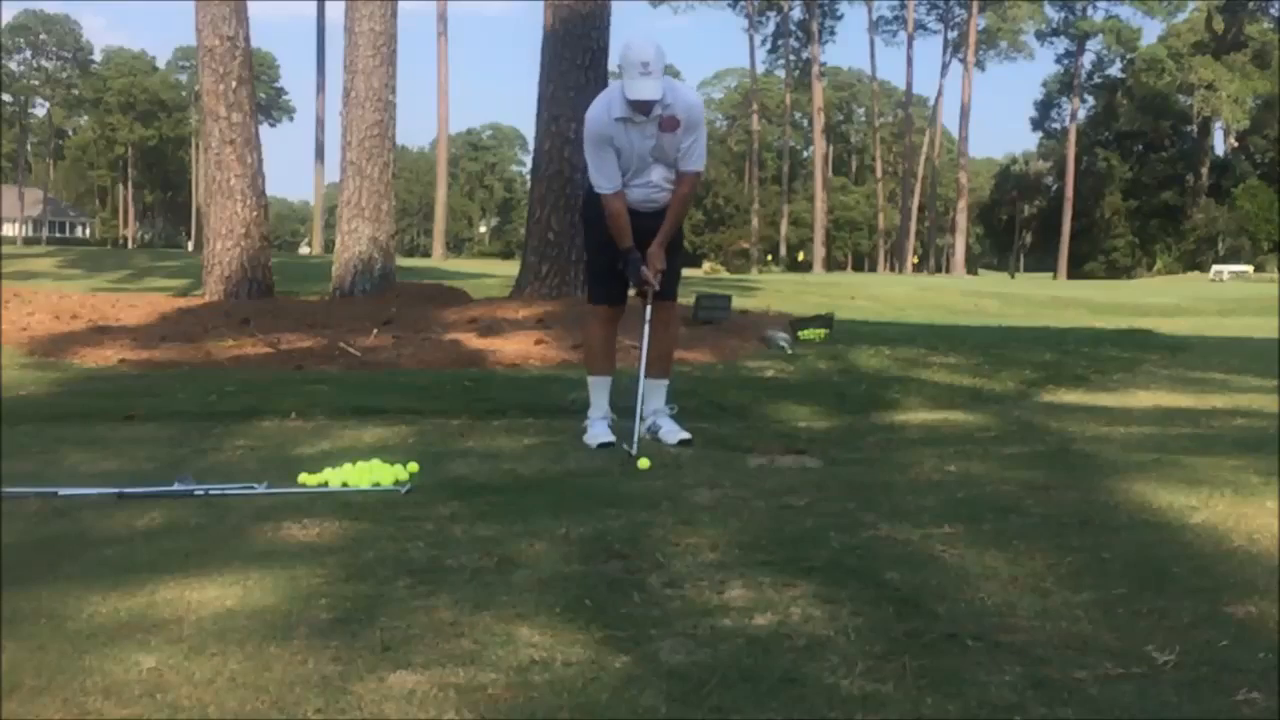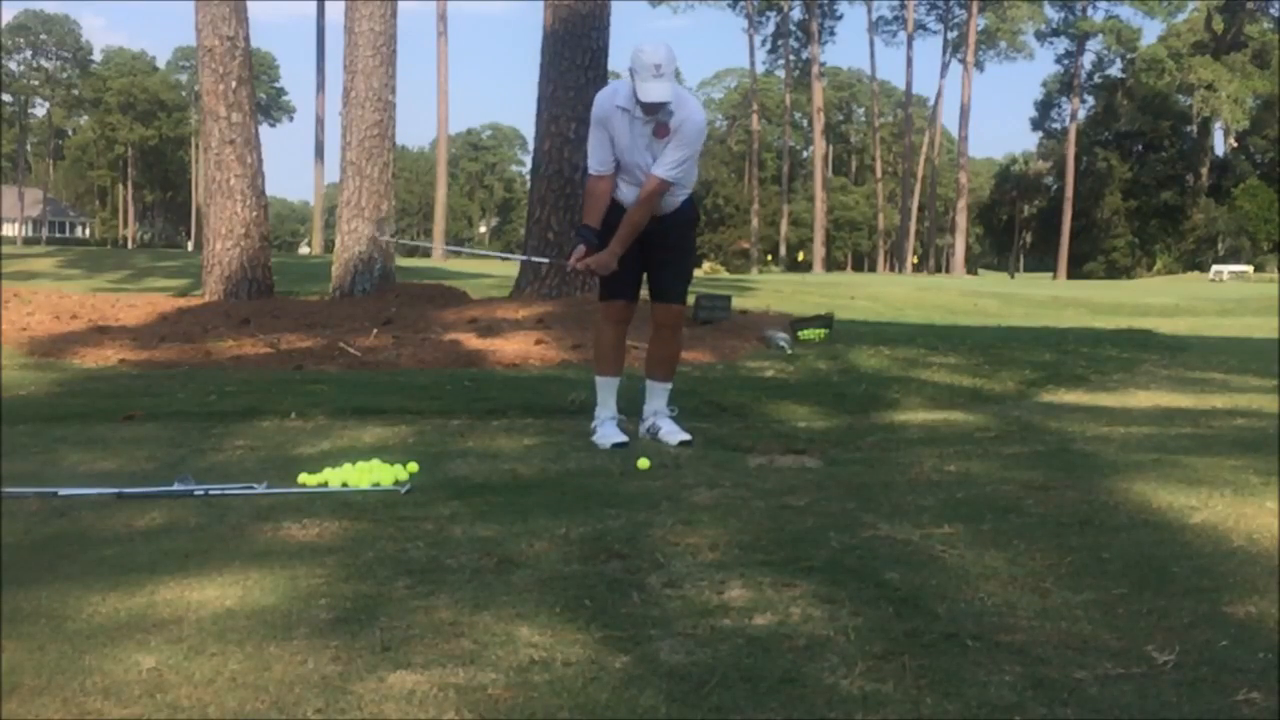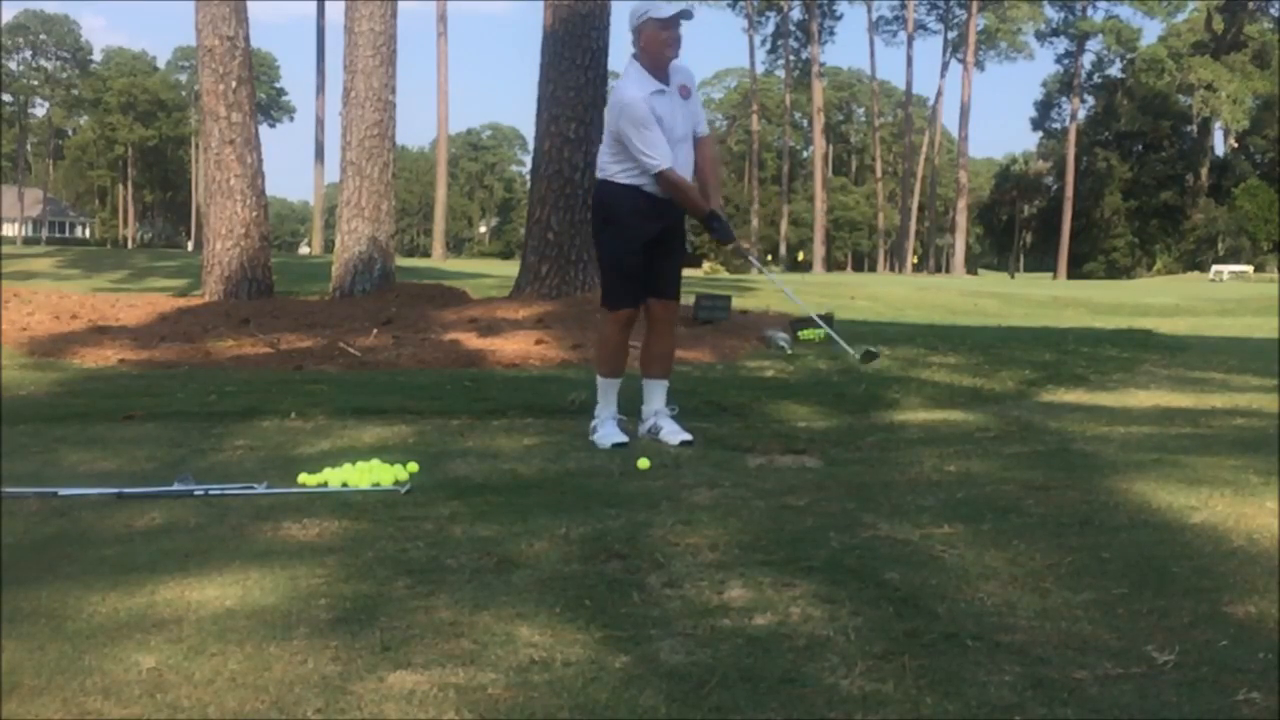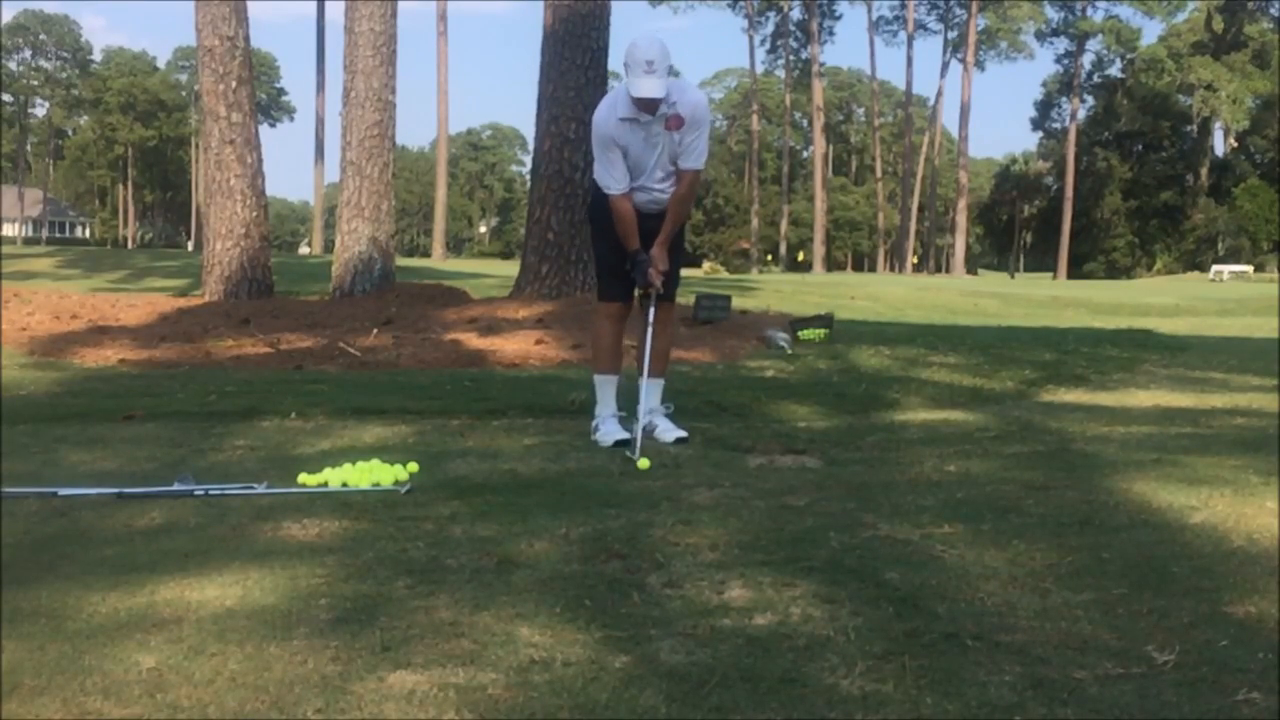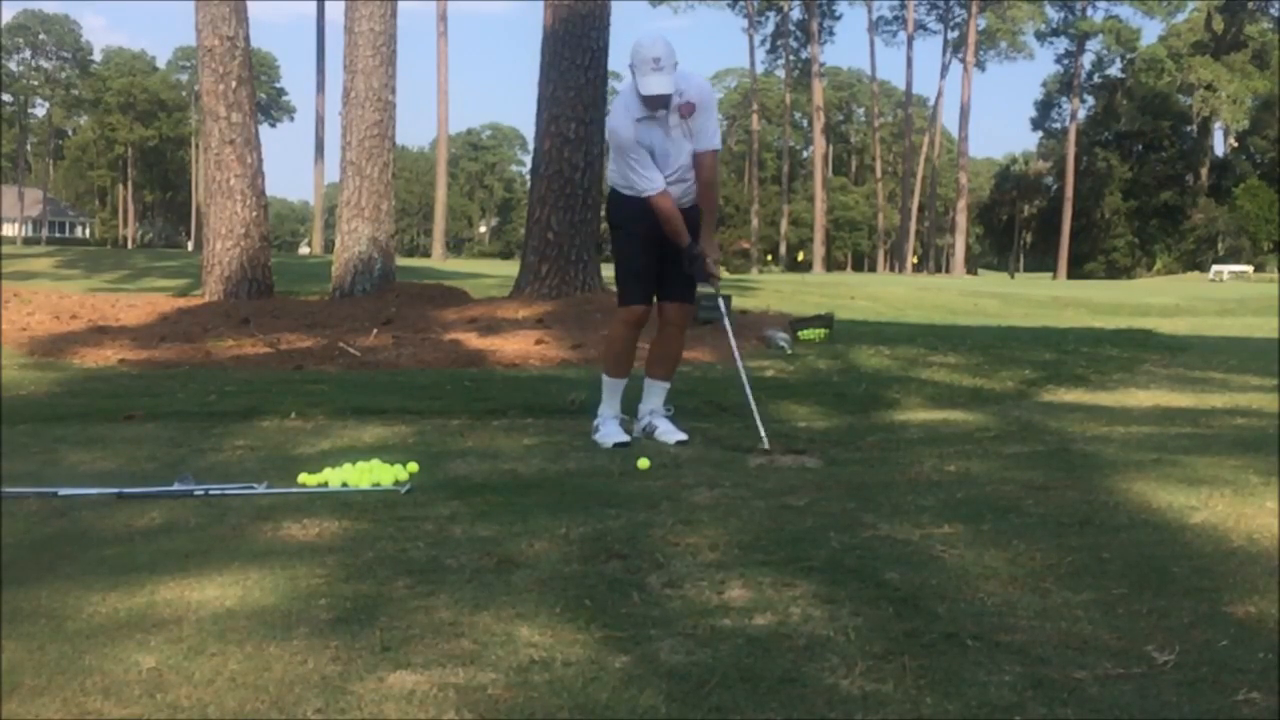
dt=1s
person 1, frame 1
left shoulder: (688, 105)
right shoulder: (600, 116)
left elbow: (688, 181)
right elbow: (611, 194)
left wrist: (660, 246)
right wrist: (630, 257)
left hip: (664, 212)
right hip: (610, 212)
left knee: (664, 310)
right knee: (604, 310)
left ankle: (655, 412)
right ankle: (598, 415)
person 1, frame 2
left shoulder: (690, 116)
right shoulder: (606, 104)
left elbow: (653, 191)
right elbow: (600, 177)
left wrist: (613, 252)
right wrist: (587, 236)
left hip: (673, 217)
right hip: (619, 211)
left knee: (670, 315)
right knee: (615, 310)
left ankle: (656, 414)
right ankle: (605, 416)
person 1, frame 3
left shoulder: (683, 79)
right shoulder: (632, 97)
left elbow: (703, 142)
right elbow: (663, 173)
left wrist: (715, 203)
right wrist: (707, 215)
left hip: (669, 208)
right hip: (625, 205)
left knee: (666, 310)
right knee: (623, 311)
left ankle: (655, 413)
right ankle: (604, 417)
person 1, frame 4
left shoulder: (693, 103)
right shoulder: (607, 117)
left elbow: (687, 180)
right elbow: (619, 197)
left wrist: (662, 246)
right wrist: (637, 258)
left hip: (667, 211)
right hip: (614, 212)
left knee: (663, 308)
right knee: (613, 308)
left ankle: (651, 411)
right ankle: (605, 414)
person 1, frame 5
left shoulder: (697, 91)
right shoulder: (622, 122)
left elbow: (707, 168)
right elbow: (656, 197)
left wrist: (708, 238)
right wrist: (692, 254)
left hip: (685, 210)
right hip: (635, 212)
left knee: (679, 314)
right knee: (633, 310)
left ankle: (651, 412)
right ankle: (607, 414)
